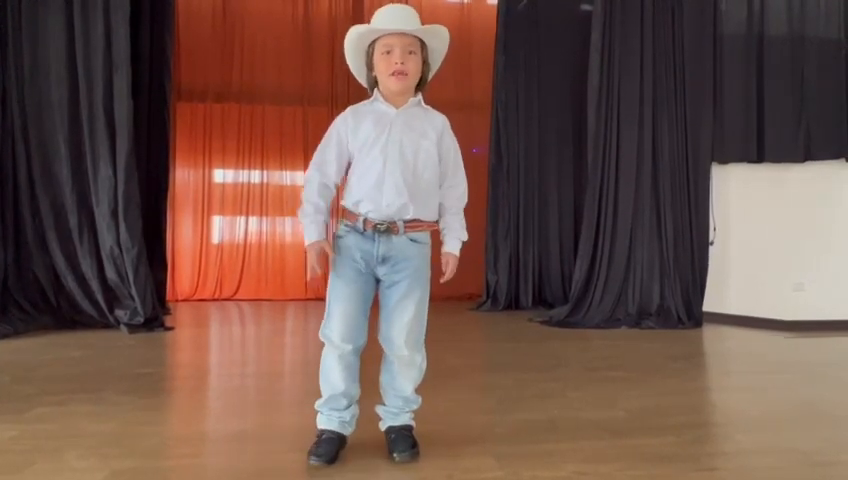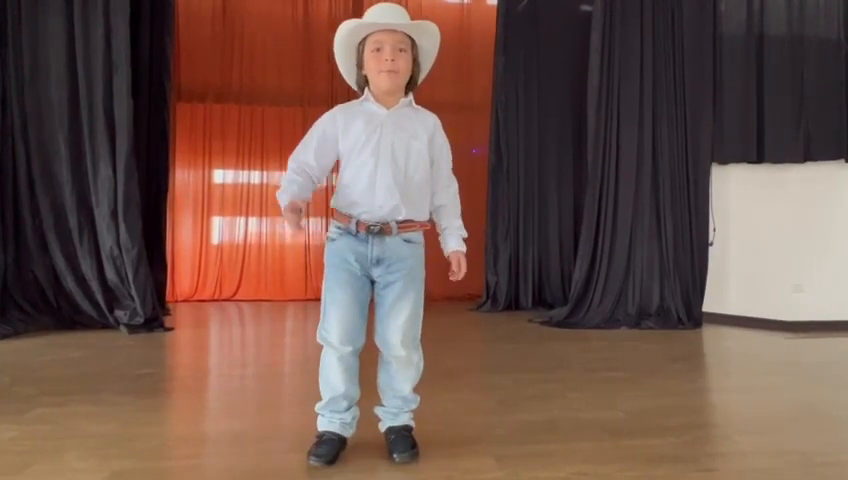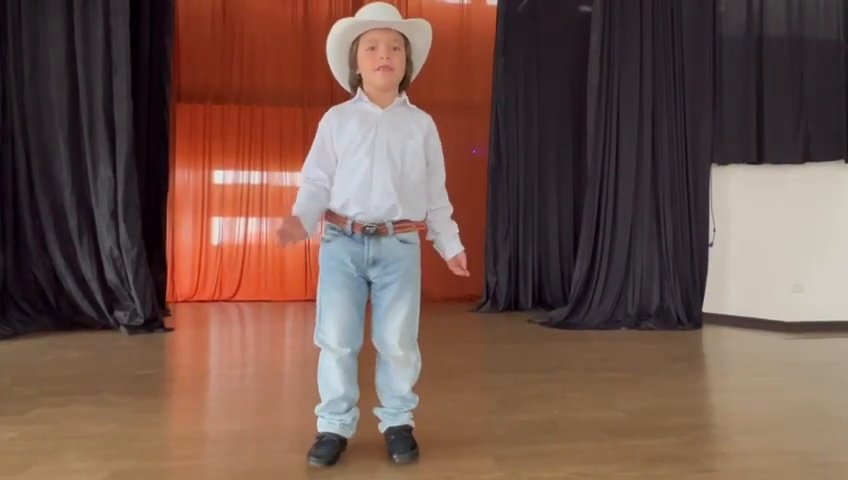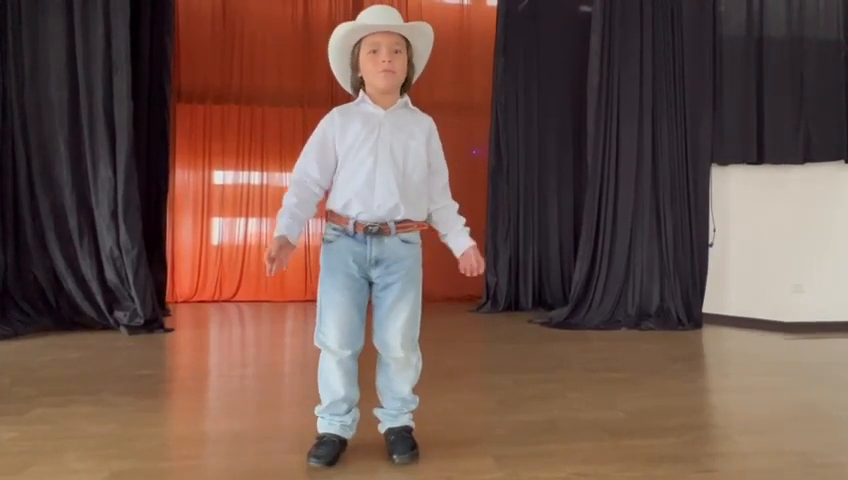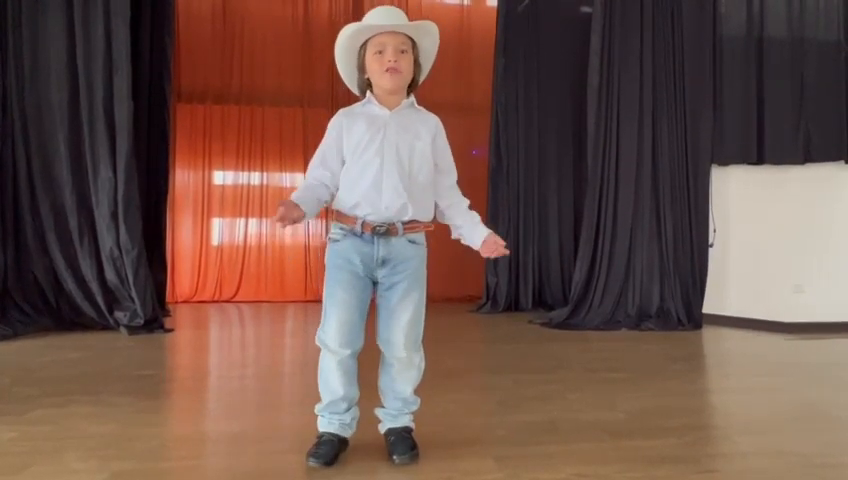
dt=0.2s
person 1, frame 1
left shoulder: (436, 124)
right shoulder: (352, 120)
left elbow: (452, 189)
right elbow: (320, 179)
left wrist: (451, 242)
right wrist: (314, 233)
left hip: (410, 244)
right hip: (354, 239)
left knee: (405, 341)
right knee: (341, 335)
left ankle: (399, 422)
right ankle: (334, 425)
person 1, frame 2
left shoulder: (427, 124)
right shoulder: (341, 118)
left elbow: (444, 190)
right elbow: (304, 167)
left wrist: (454, 242)
right wrist: (294, 198)
left hip: (404, 245)
right hip: (347, 241)
left knee: (401, 342)
right knee: (339, 338)
left ankle: (398, 423)
right ankle: (335, 425)
person 1, frame 3
left shoulder: (421, 124)
right shoulder: (337, 120)
left elbow: (435, 193)
right elbow: (317, 183)
left wrist: (451, 245)
right wrist: (301, 220)
left hip: (399, 246)
right hip: (342, 242)
left knee: (399, 342)
right knee: (337, 340)
left ankle: (398, 424)
right ankle: (335, 426)
person 1, frame 4
left shoulder: (422, 126)
right shoulder: (338, 121)
left elbow: (438, 193)
right elbow: (308, 180)
left wrist: (463, 242)
right wrist: (286, 233)
left hip: (401, 245)
right hip: (344, 242)
left knee: (399, 343)
right knee: (337, 341)
left ankle: (398, 424)
right ankle: (335, 428)
person 1, frame 5
left shoulder: (429, 125)
right shoulder: (345, 122)
left elbow: (445, 191)
right elbow: (321, 181)
left wrist: (477, 233)
right wrist: (298, 205)
left hip: (406, 246)
right hip: (349, 241)
left knee: (402, 344)
right knee: (337, 339)
left ankle: (398, 424)
right ankle: (334, 427)
